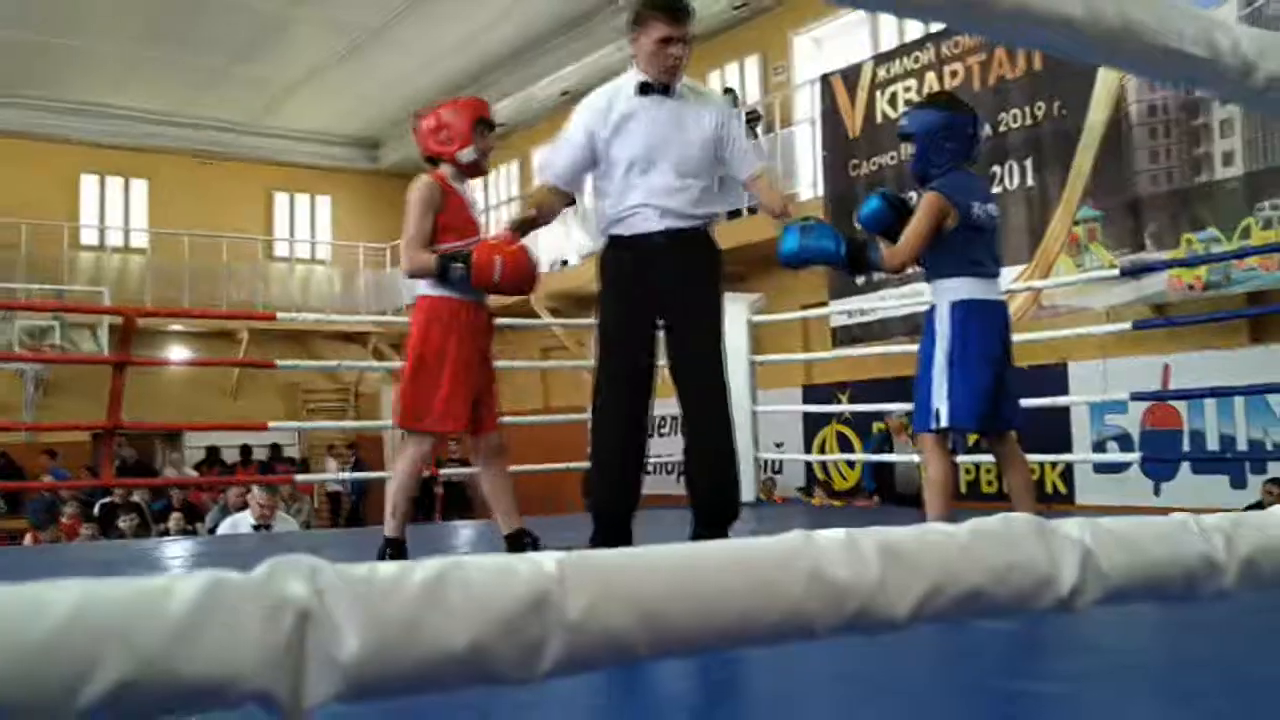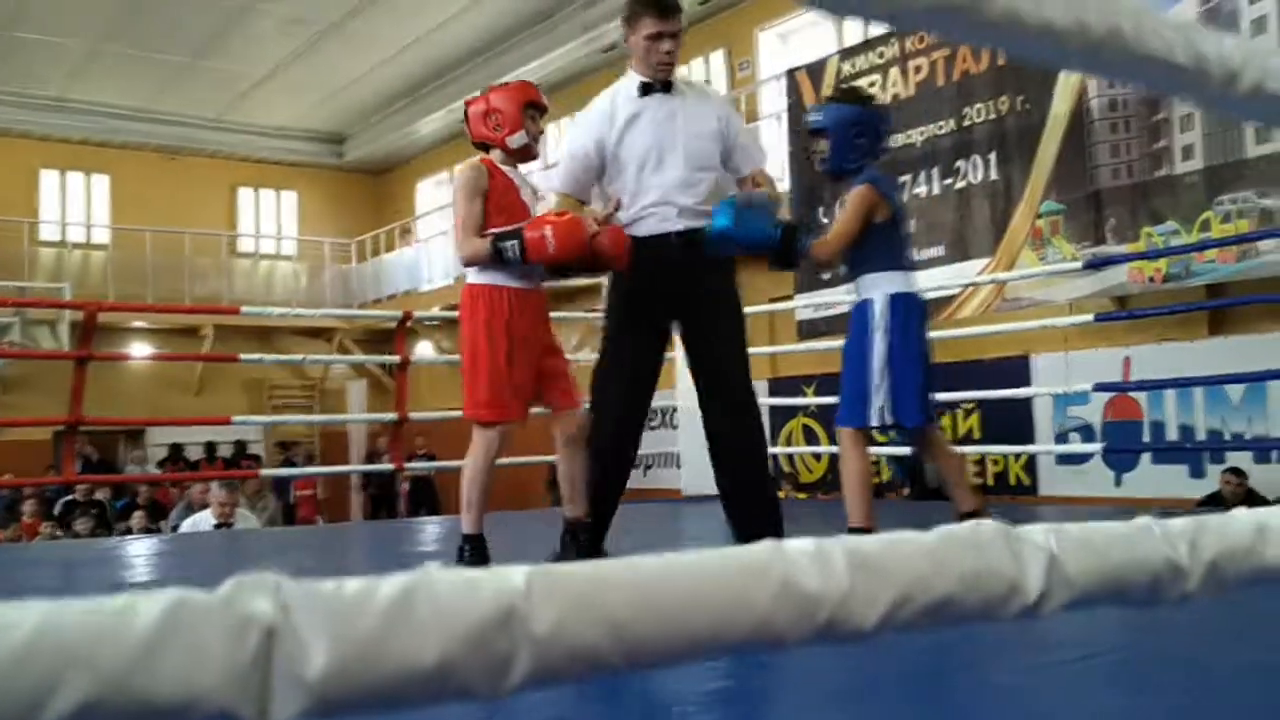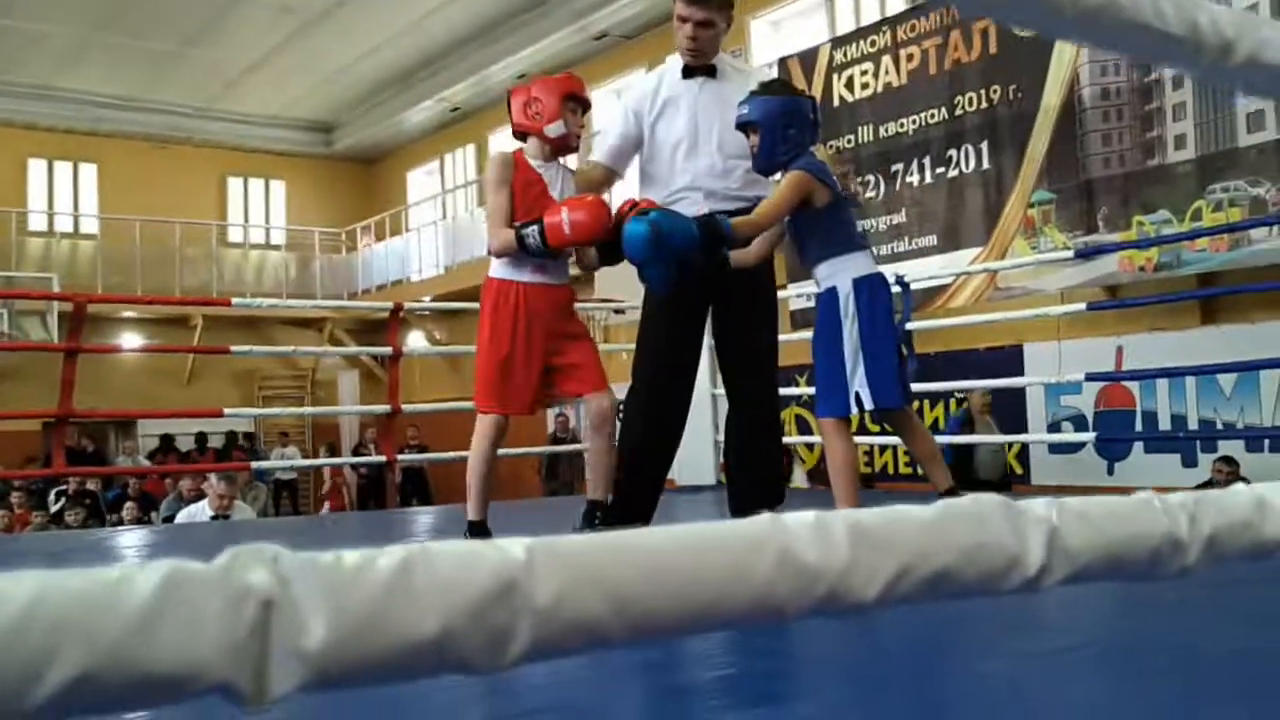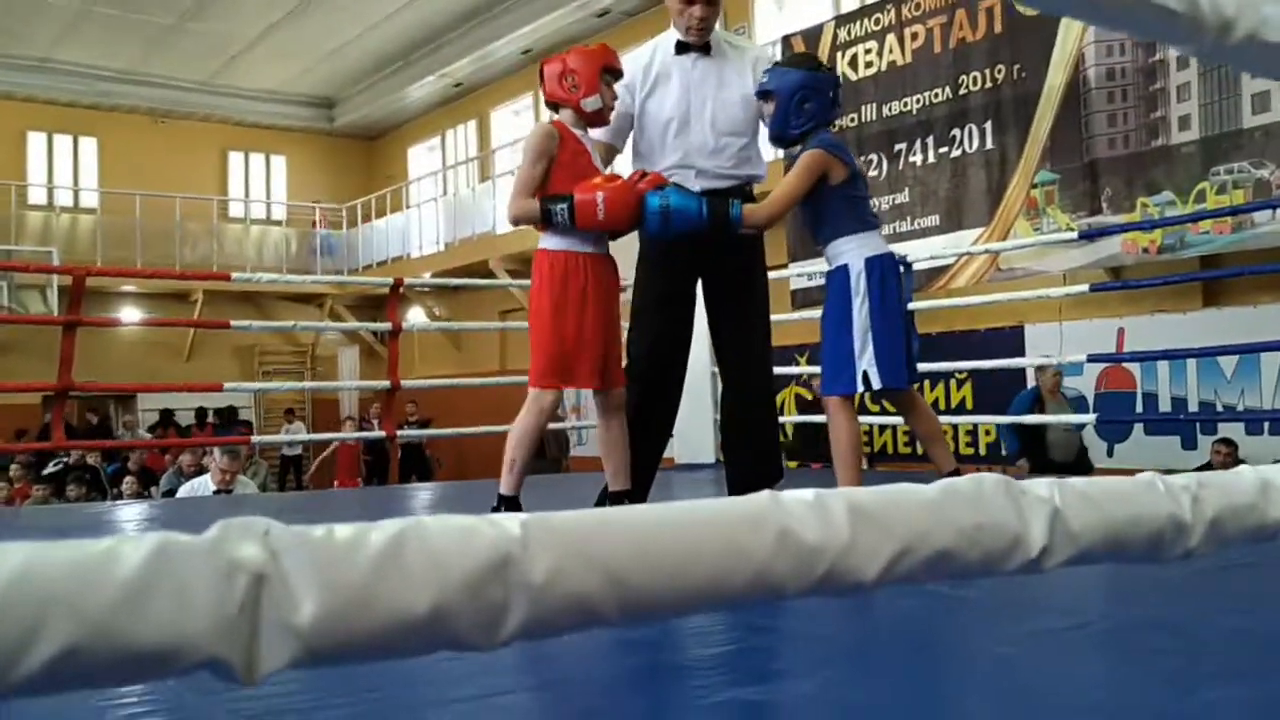
dt=0.7s
person 1, frame 1
left shoulder: (712, 108)
right shoulder: (601, 107)
left elbow: (753, 175)
right elbow: (556, 184)
left wrist: (790, 212)
right wrist: (527, 218)
left hip: (690, 252)
right hip: (628, 256)
left knee: (703, 388)
right knee: (619, 392)
left ankle: (713, 531)
right ankle: (610, 537)
person 1, frame 2
left shoulder: (711, 104)
right shoulder: (604, 112)
left elbow: (750, 172)
right elbow: (568, 197)
left hip: (707, 253)
right hip: (643, 260)
left knee: (729, 391)
right knee: (618, 398)
left ankle: (759, 530)
right ankle: (586, 531)
person 1, frame 3
left shoulder: (756, 87)
right shoulder: (649, 92)
right elbow: (603, 165)
left knee: (753, 378)
right knee: (657, 381)
left ankle: (755, 513)
right ankle: (624, 518)
person 1, frame 4
left shoulder: (753, 62)
right shoulder: (640, 66)
right elbow: (602, 144)
left knee: (746, 355)
right knee: (652, 356)
left ankle: (754, 489)
right ankle: (624, 493)
person 2, frame 1
left shoulder: (463, 196)
right shoulder: (429, 187)
right elbow: (417, 261)
left wrist: (498, 268)
right wrist: (472, 268)
left hip: (471, 323)
right hip: (440, 319)
left knee: (489, 441)
right knee: (423, 440)
left ankle: (519, 546)
right ankle: (391, 550)
person 2, frame 2
left shoulder: (525, 185)
right shoulder: (476, 173)
right elbow: (467, 249)
left wrist: (589, 252)
right wrist: (531, 244)
left hip: (532, 310)
right hip: (492, 307)
left knee: (573, 421)
right knee: (491, 431)
left ankle: (577, 536)
right ankle: (471, 548)
person 2, frame 3
left shoulder: (571, 179)
right shoulder: (504, 165)
left elbow: (589, 258)
right elbow: (498, 241)
right wrist: (550, 232)
left hip: (558, 306)
right hip: (510, 301)
left knee: (602, 405)
right knee: (493, 419)
left ankle: (597, 519)
right ankle: (476, 533)
person 2, frame 4
left shoulder: (589, 147)
right shoulder: (548, 135)
left elbow: (600, 221)
right elbow: (517, 210)
left wrist: (630, 204)
right wrist: (579, 208)
left hip: (598, 275)
right hip: (561, 270)
left knee: (613, 394)
right knee: (545, 394)
left ankle: (619, 504)
right ankle: (506, 506)
person 3, frame 1
left shoulder: (938, 194)
right shoulder: (981, 190)
left elbow: (898, 259)
left wrist: (834, 248)
right wrist: (904, 223)
left hip: (957, 314)
right hip: (990, 311)
left knee: (933, 434)
right knee: (999, 434)
person 3, frame 2
left shoulder: (865, 186)
right shoulder: (873, 185)
left elbow: (827, 251)
right elbow: (838, 251)
left wrist: (770, 235)
right wrist: (775, 240)
left hip: (884, 309)
right hip: (897, 308)
left knee: (851, 430)
right knee: (920, 426)
left ankle: (860, 540)
right ankle: (975, 519)
person 3, frame 3
left shoulder: (802, 174)
right shoulder: (801, 176)
left elbow: (753, 225)
right elbow: (759, 252)
left wrist: (689, 232)
right wrist: (702, 261)
left hip: (851, 293)
right hip: (852, 294)
left knee: (832, 418)
right knee: (894, 409)
right ankle: (952, 501)
person 3, frame 4
left shoulder: (818, 152)
right shoulder: (821, 150)
left elbow: (767, 213)
right elbow: (773, 213)
left wrist: (697, 209)
right wrist: (704, 216)
left hip: (860, 274)
right hip: (865, 273)
left knee: (838, 395)
right knee: (898, 391)
